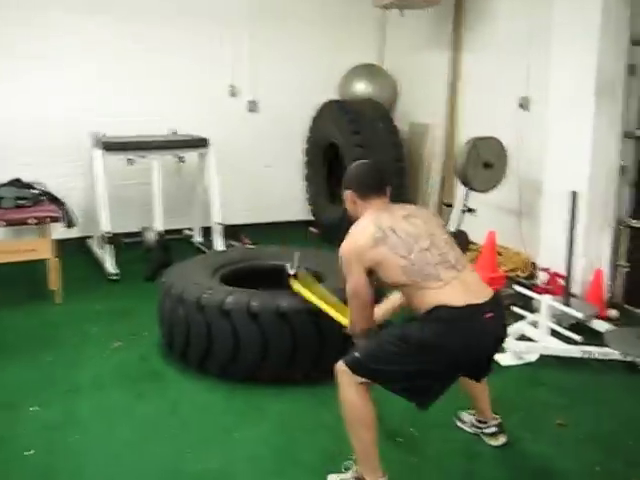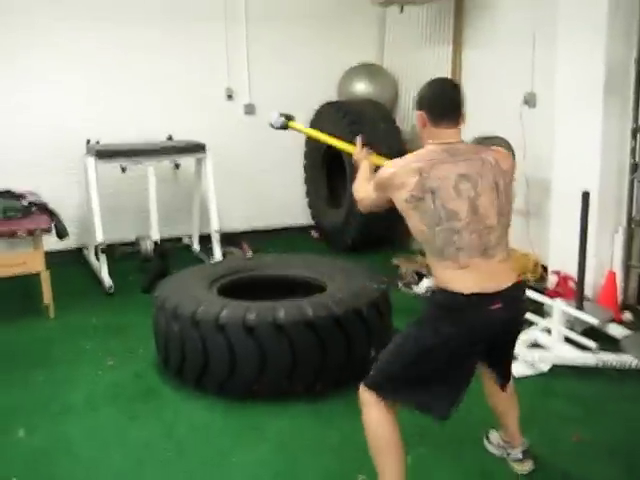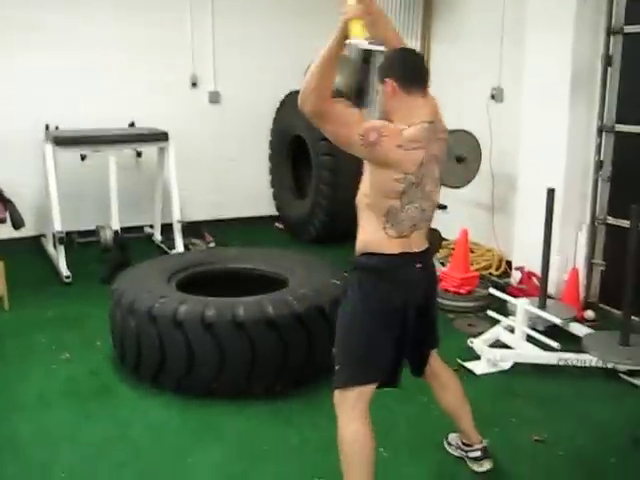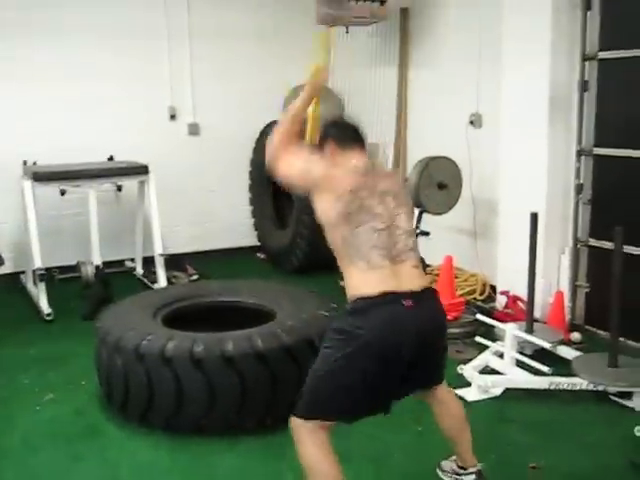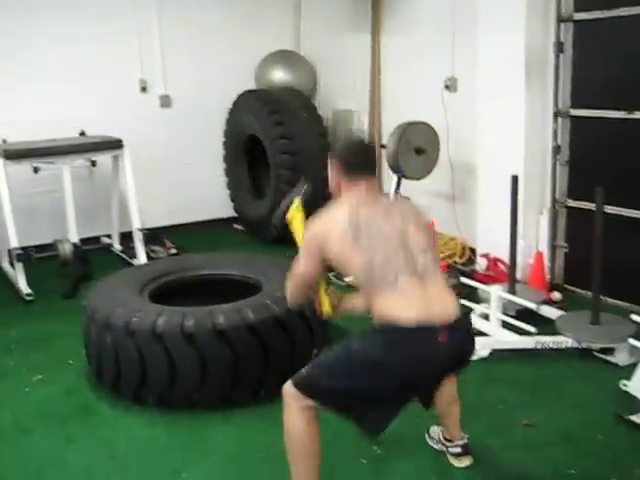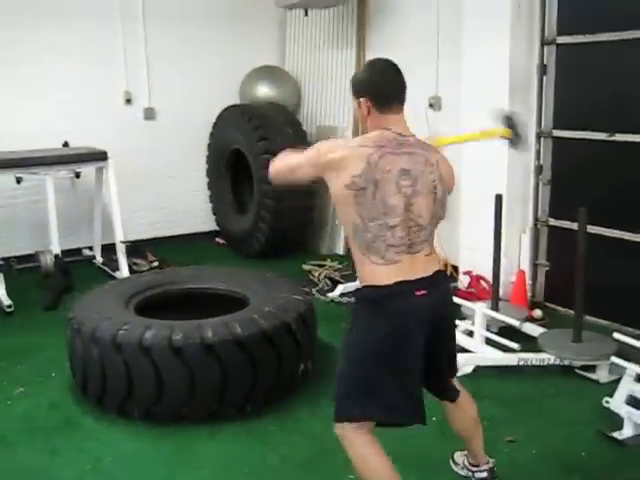
dt=0.4s
person 1, frame 1
left shoulder: (355, 241)
right shoulder: (421, 214)
left elbow: (360, 323)
left wrist: (362, 332)
right wrist: (383, 311)
left hip: (453, 324)
right hip: (493, 315)
left knee: (349, 373)
right ankle: (488, 422)
person 1, frame 2
left shoulder: (401, 173)
right shoulder: (500, 159)
left elbow: (365, 199)
left wrist: (362, 164)
left hip: (458, 310)
right hip: (510, 301)
left knee: (373, 395)
right knee: (489, 362)
right ankle: (515, 448)
person 1, frame 3
left shoulder: (392, 143)
right shoulder: (432, 119)
left elbow: (312, 104)
right elbow: (404, 58)
left hip: (380, 275)
right hip: (420, 268)
left knee: (351, 400)
right knee: (429, 360)
person 1, frame 4
left shoulder: (326, 176)
right shoulder: (391, 177)
left elbow: (276, 155)
left wrist: (304, 100)
left hip: (374, 317)
right hip: (426, 308)
left knee: (307, 425)
right knee: (435, 386)
person 1, frame 5
left shoulder: (324, 226)
right shoulder: (412, 211)
left elbow: (295, 296)
left hip: (404, 347)
right hip: (458, 337)
left knee: (296, 396)
right ankle: (454, 441)
person 1, frame 6
left shoulder: (339, 155)
right shoulder: (439, 164)
left elbow: (277, 168)
left hip: (385, 304)
right hip: (435, 293)
left knee: (353, 426)
right knee: (448, 388)
